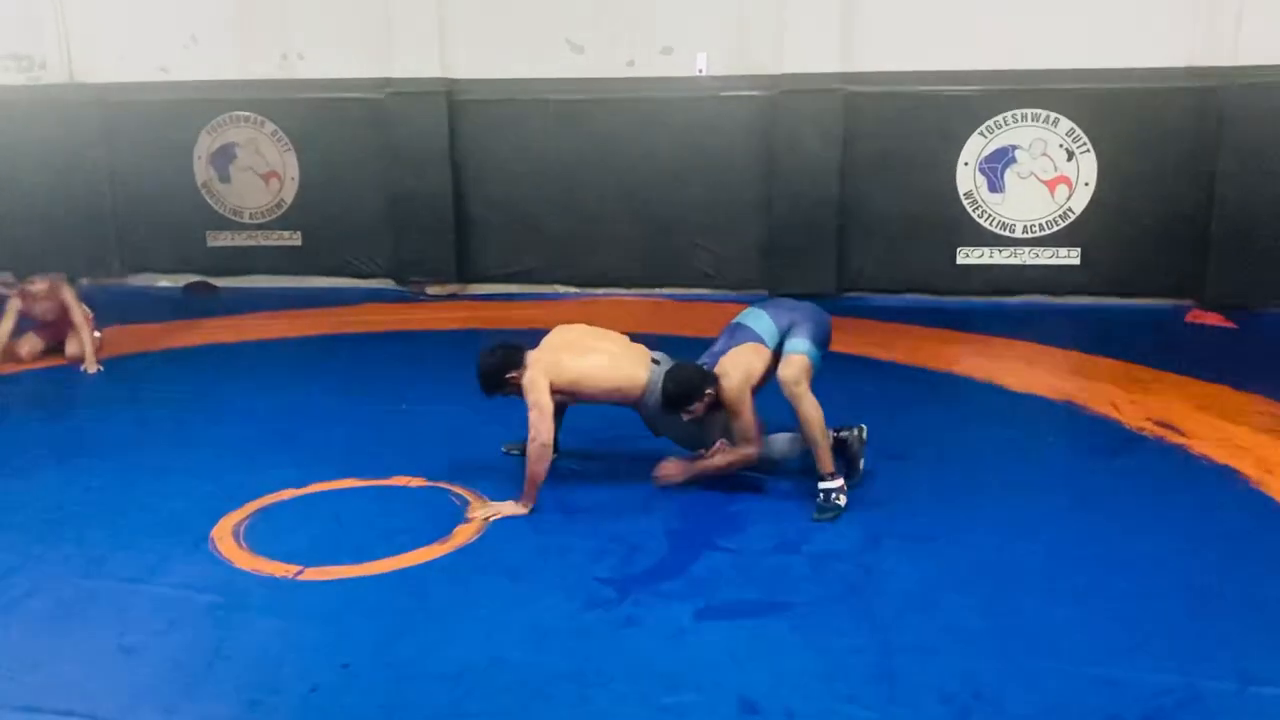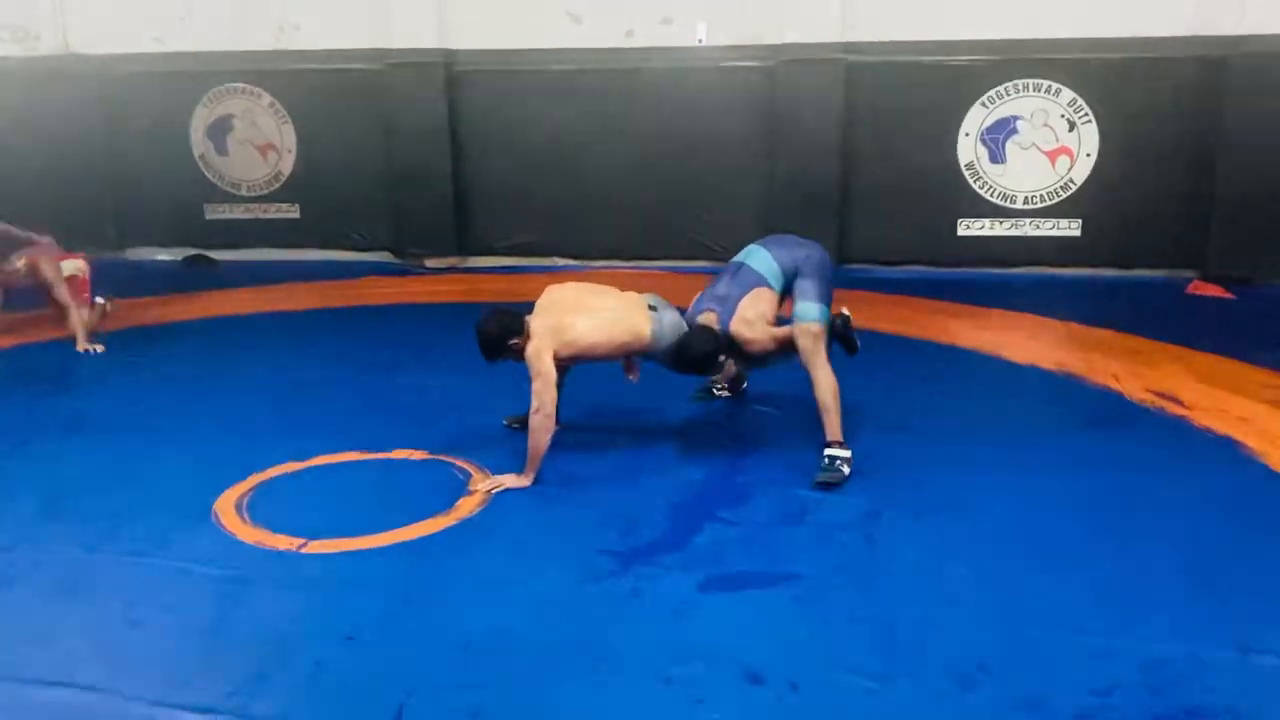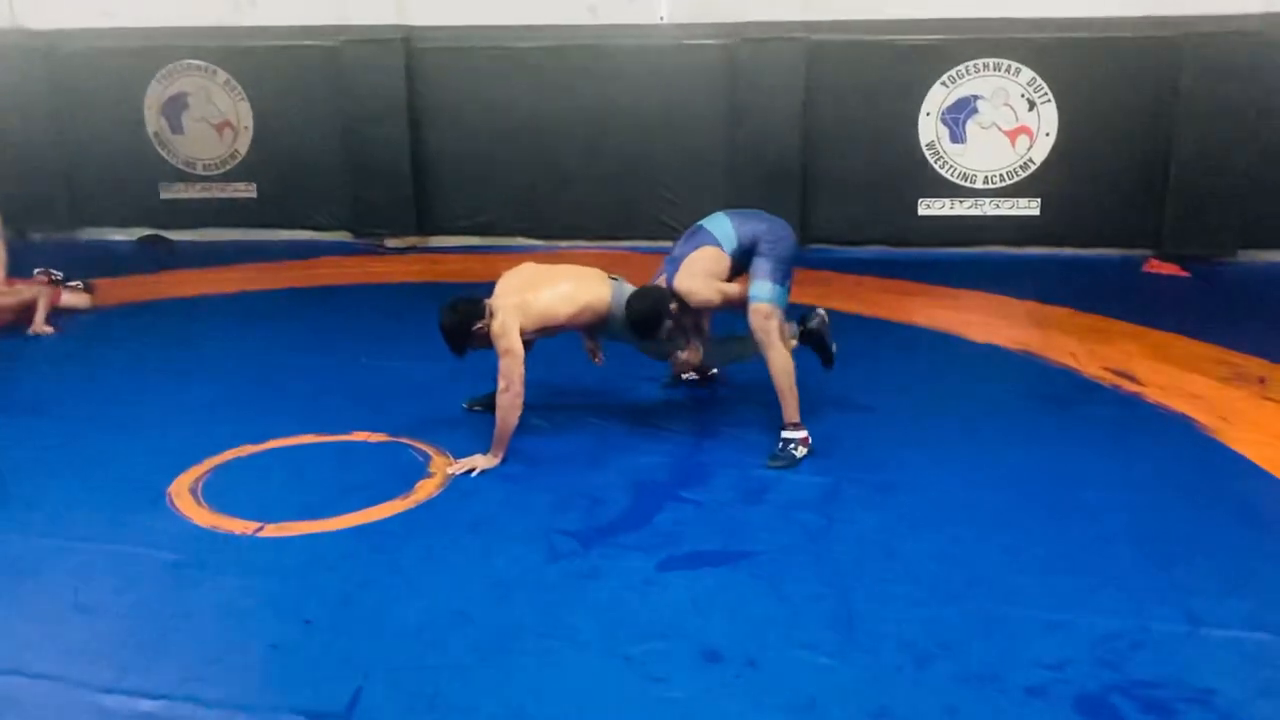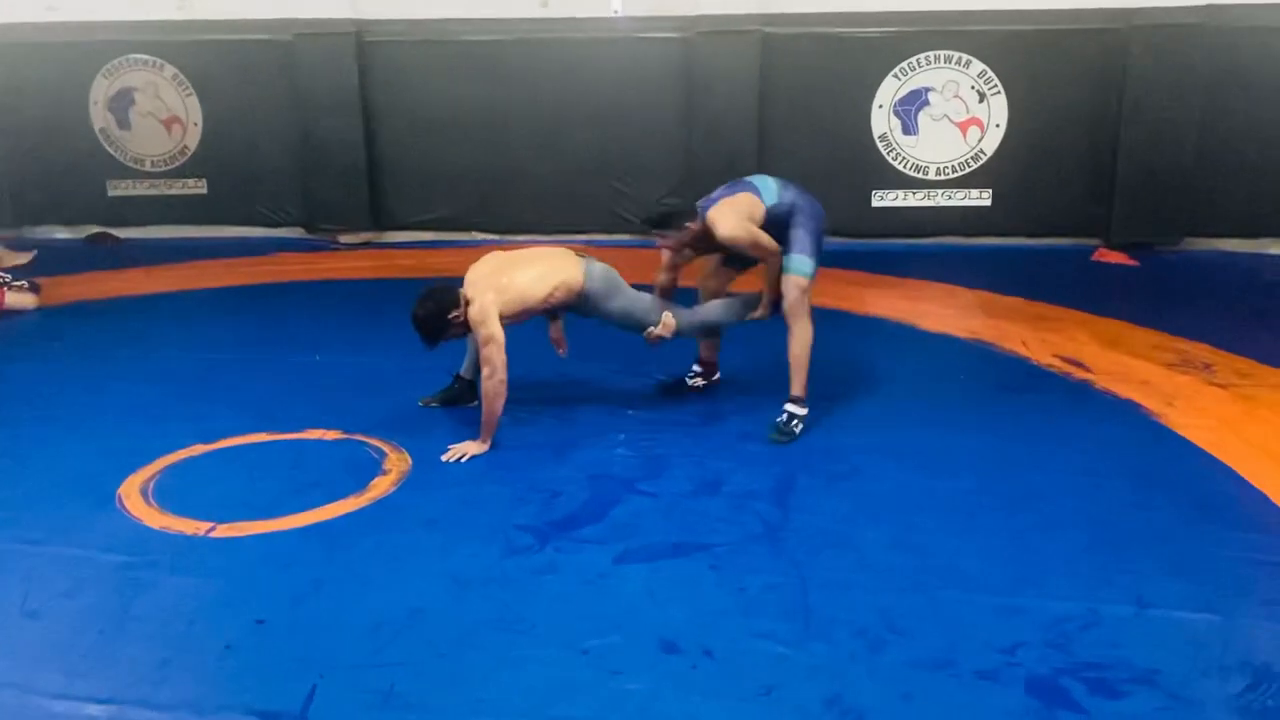
dt=1s
person 1, frame 1
left shoulder: (534, 377)
right shoulder: (558, 336)
left elbow: (540, 442)
left wrist: (525, 503)
left hip: (659, 392)
right hip: (656, 362)
left ankle: (834, 440)
person 1, frame 2
left shoulder: (538, 346)
right shoulder: (552, 294)
left elbow: (543, 412)
right elbow: (613, 294)
left wrist: (526, 476)
left hip: (661, 336)
right hip: (650, 306)
person 1, frame 3
left shoulder: (503, 323)
right shoulder: (509, 280)
left elbow: (512, 391)
left wrist: (494, 455)
right wrist: (590, 335)
left hip: (619, 311)
right hip: (608, 284)
left knee: (701, 355)
left ankle: (799, 332)
person 1, frame 4
left shoulder: (479, 311)
right shoulder: (477, 271)
left elbow: (495, 377)
left wrist: (483, 441)
right wrist: (554, 320)
left hip: (590, 288)
right hip: (574, 262)
left knee: (683, 322)
left ankle: (764, 302)
right ankle: (463, 386)
person 2, frame 1
left shoulder: (730, 385)
right shoulder: (697, 382)
left elbow: (751, 449)
left wrist: (690, 469)
left hip: (804, 319)
left knee: (791, 380)
left ankle: (832, 482)
person 2, frame 2
left shoulder: (750, 337)
right shoulder: (694, 318)
left elbow: (797, 336)
left hip: (807, 260)
right hip: (772, 252)
left knee: (811, 350)
left ankle: (837, 449)
right ankle: (736, 382)
person 2, frame 3
left shoulder: (695, 293)
right shoulder: (657, 292)
left elbow: (747, 293)
left hip: (769, 235)
right hip: (737, 228)
left knee: (763, 327)
left ankle: (795, 431)
right ankle: (705, 367)
person 2, frame 4
left shoulder: (726, 230)
right shoulder: (687, 237)
left elbow: (774, 254)
right elbow: (666, 276)
left wrist: (766, 300)
left hip: (798, 212)
right hip: (764, 219)
left knee: (794, 301)
right knee: (710, 284)
left ankle: (797, 404)
right ankle: (707, 368)
